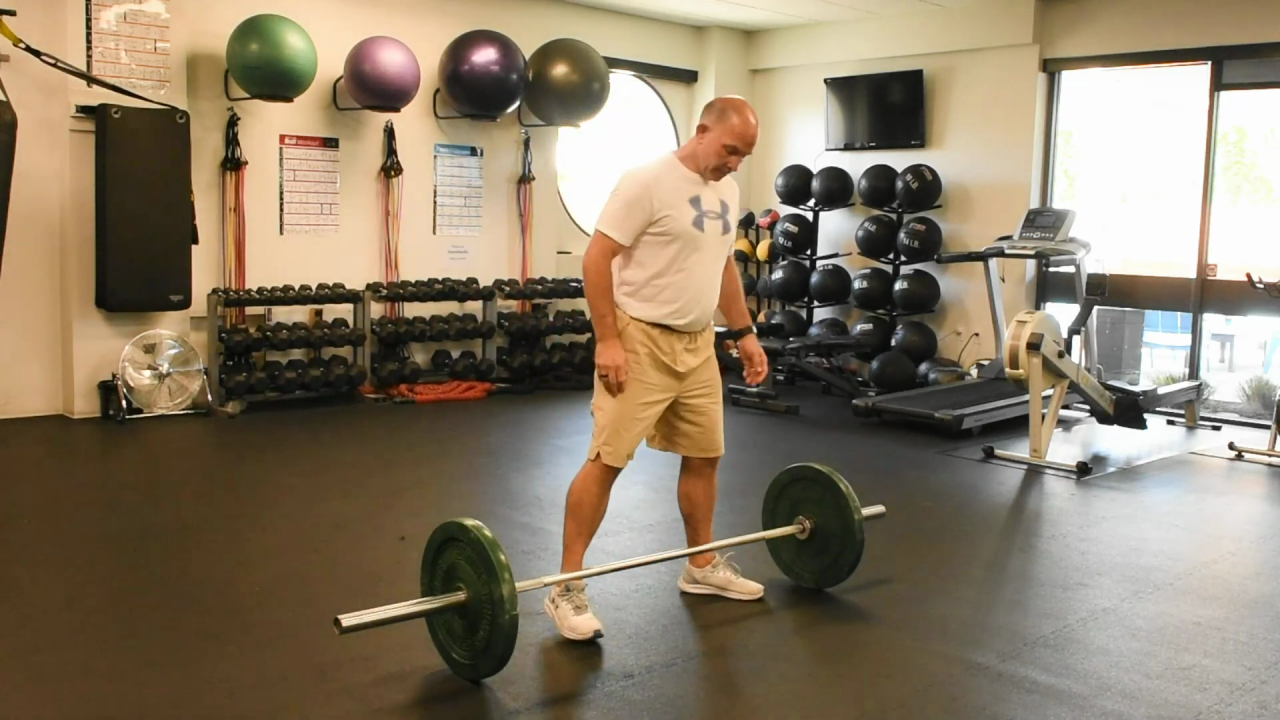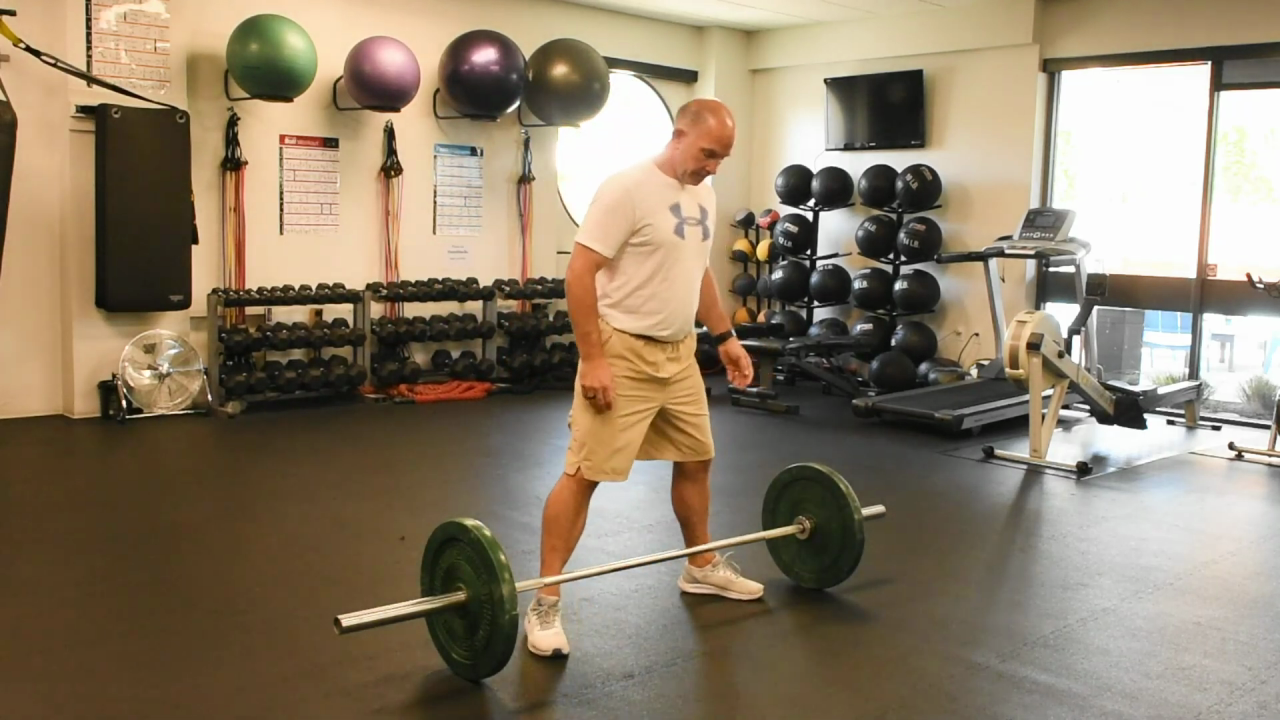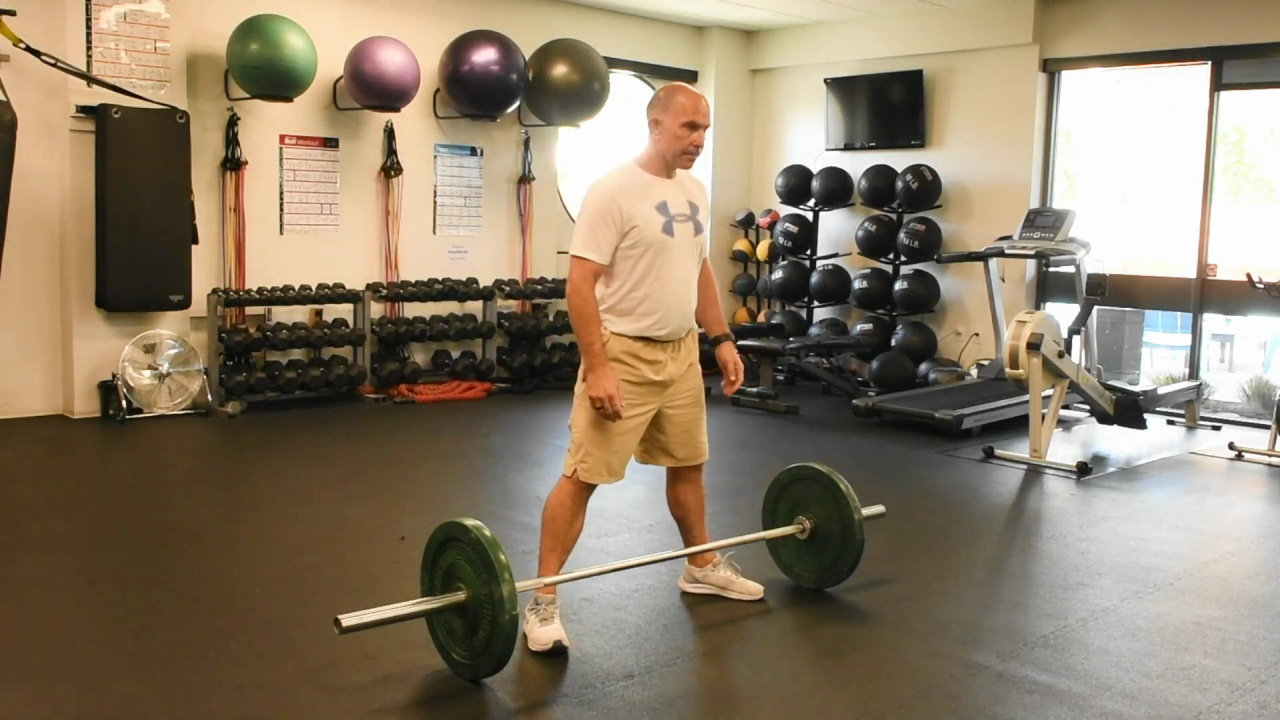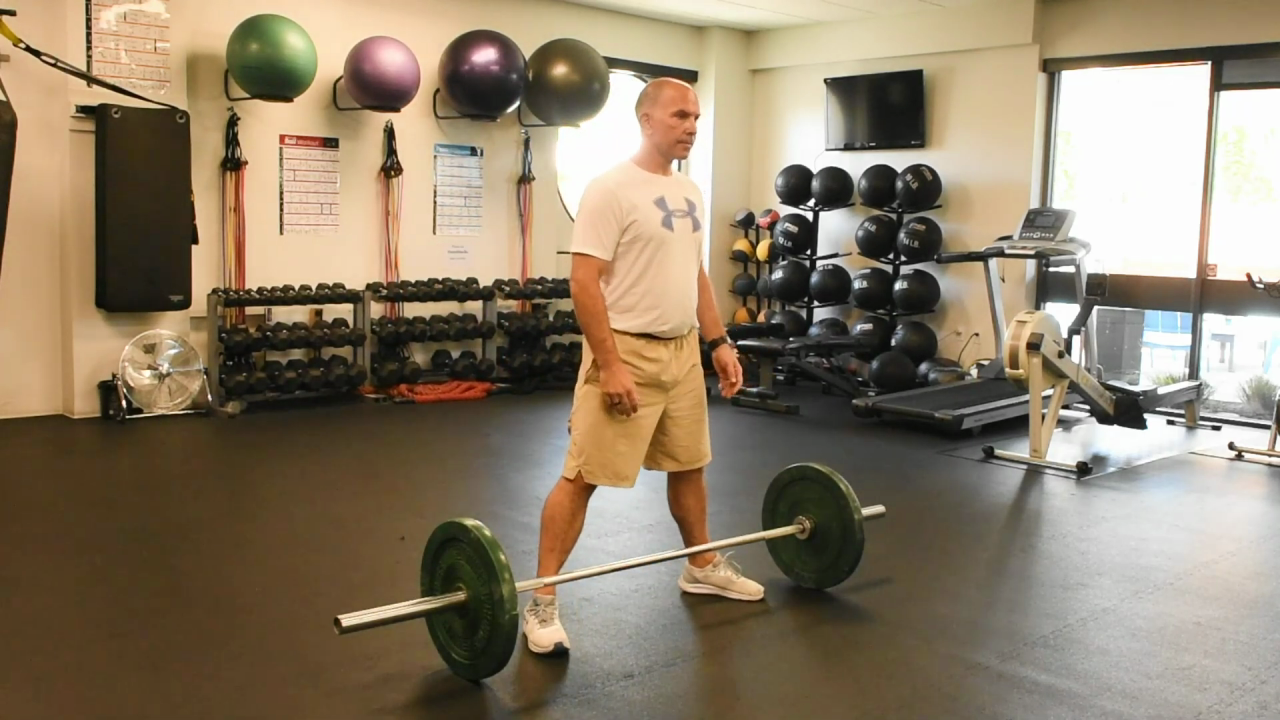
dt=0.4s
person 1, frame 1
left shoulder: (725, 190)
right shoulder: (648, 182)
right elbow: (597, 258)
left wrist: (745, 334)
right wrist: (609, 340)
left hip: (696, 344)
right hip: (640, 341)
left knee: (704, 455)
right knee: (606, 459)
left ankle: (701, 565)
right ankle: (569, 587)
person 1, frame 2
left shoulder: (703, 196)
right shoulder: (627, 189)
right elbow: (580, 274)
left wrist: (725, 337)
right wrist: (594, 358)
left hip: (678, 353)
right hip: (624, 352)
left knee: (696, 460)
right knee: (584, 473)
left ankle: (701, 566)
right ankle: (545, 602)
person 1, frame 3
left shoulder: (695, 192)
right shoulder: (613, 192)
right elbow: (580, 285)
left wrist: (722, 340)
right wrist: (599, 369)
left hip: (680, 353)
right hip: (623, 354)
left knee: (688, 464)
right knee: (582, 475)
left ankle: (702, 566)
right ankle: (543, 601)
person 1, frame 4
left shoulder: (689, 192)
right shoulder: (611, 189)
right elbow: (584, 282)
left wrist: (719, 342)
right wrist: (611, 365)
left hip: (683, 353)
right hip: (626, 353)
left knee: (689, 465)
right knee: (582, 476)
left ankle: (702, 566)
right ankle: (543, 601)
